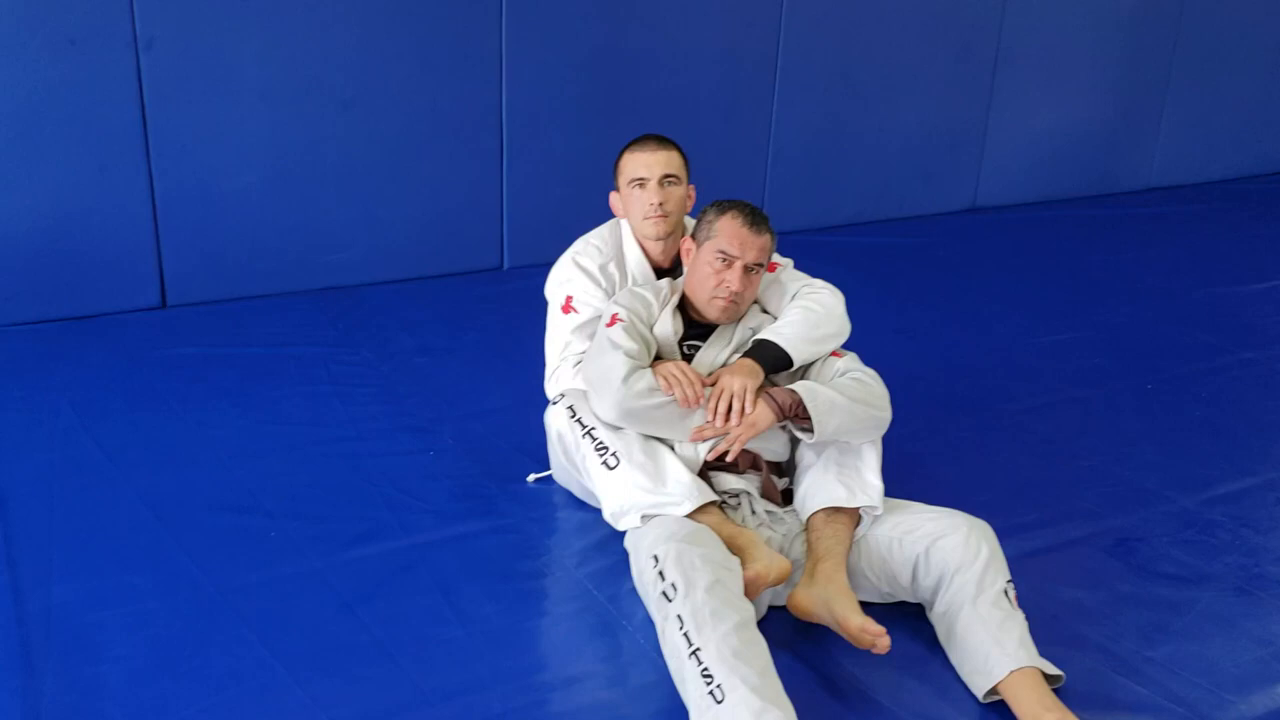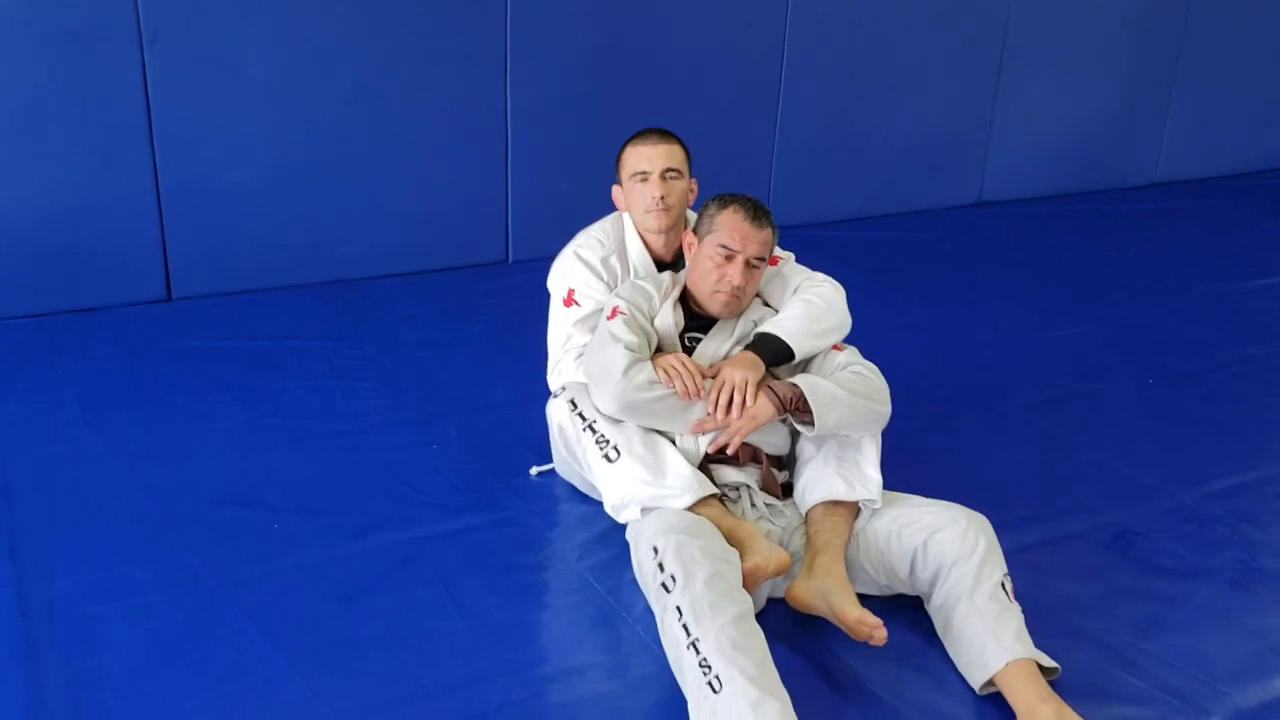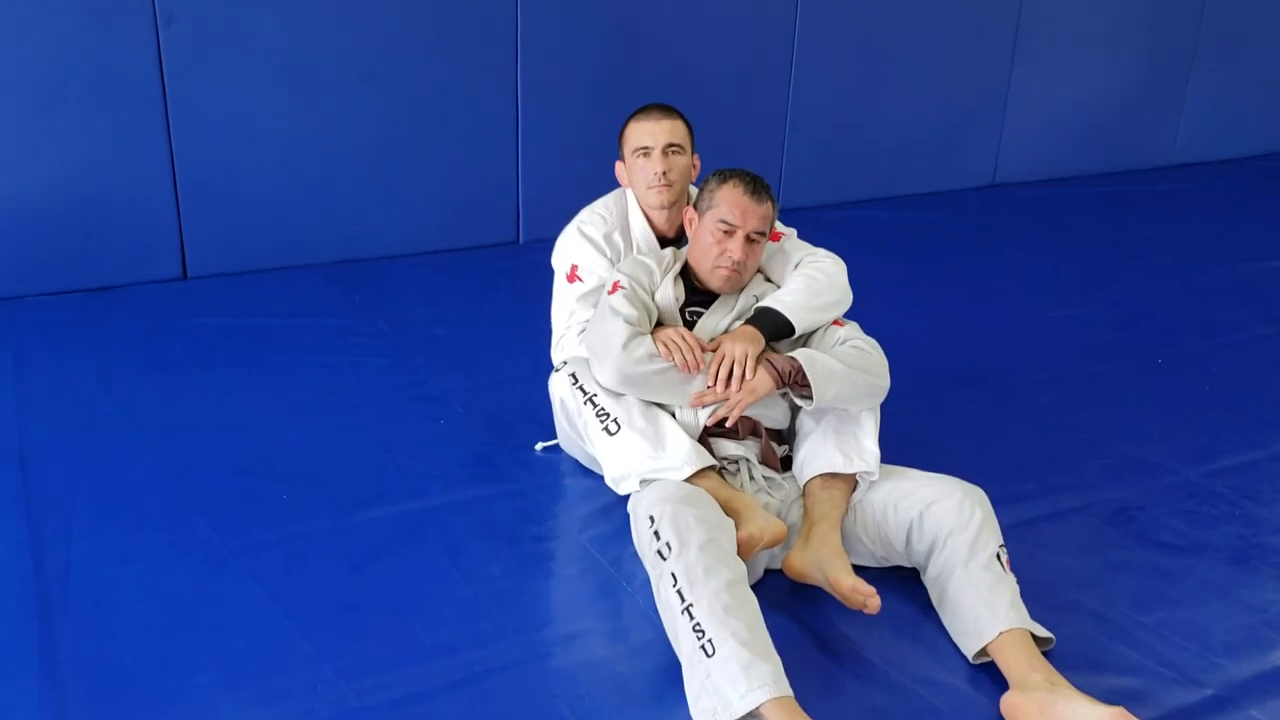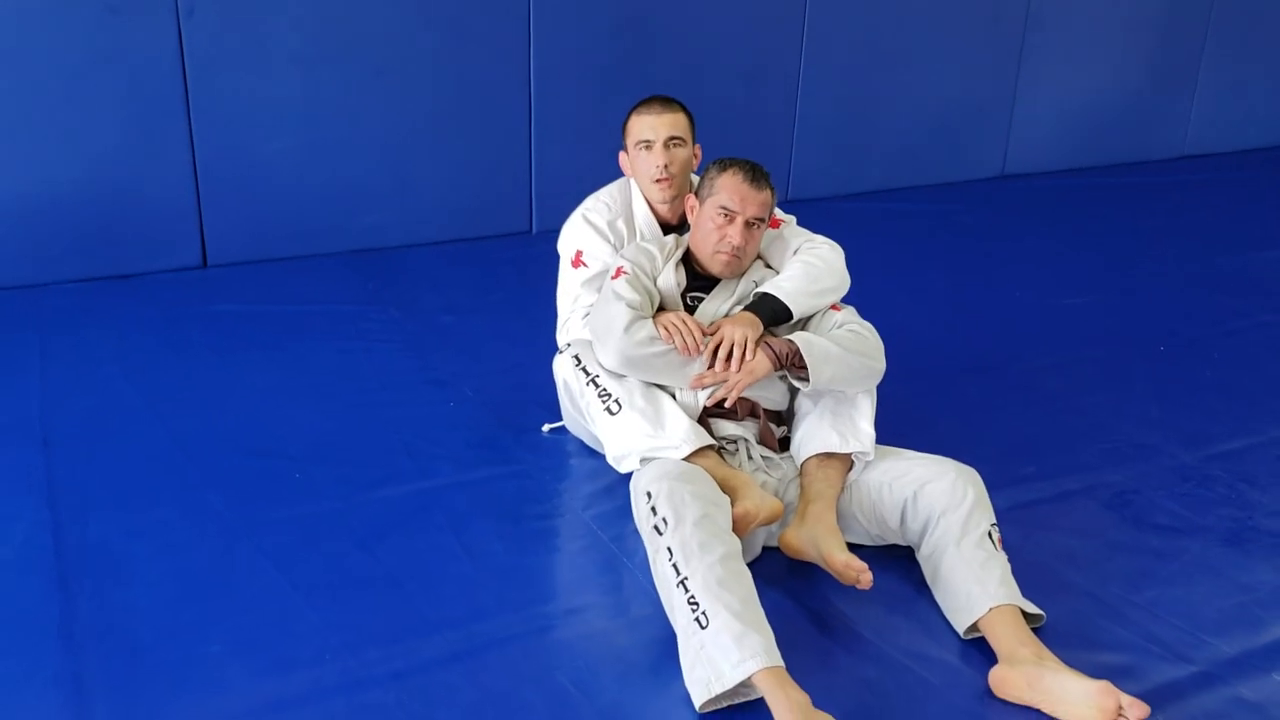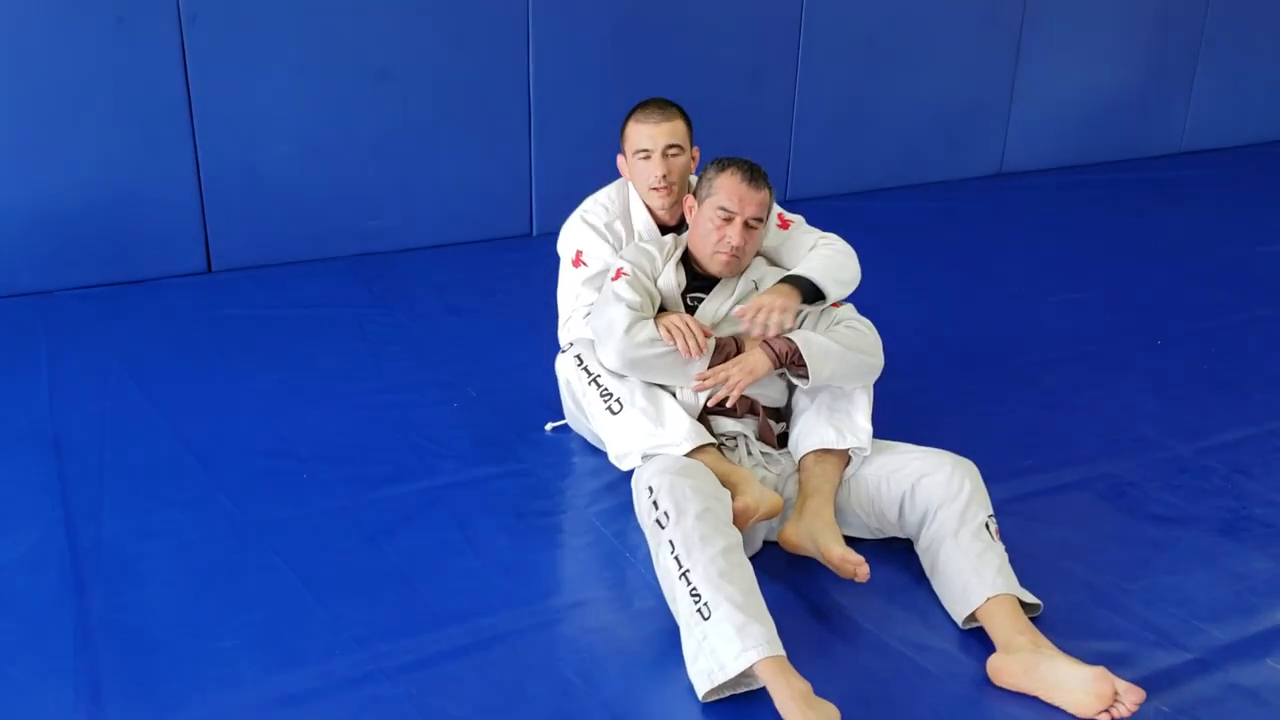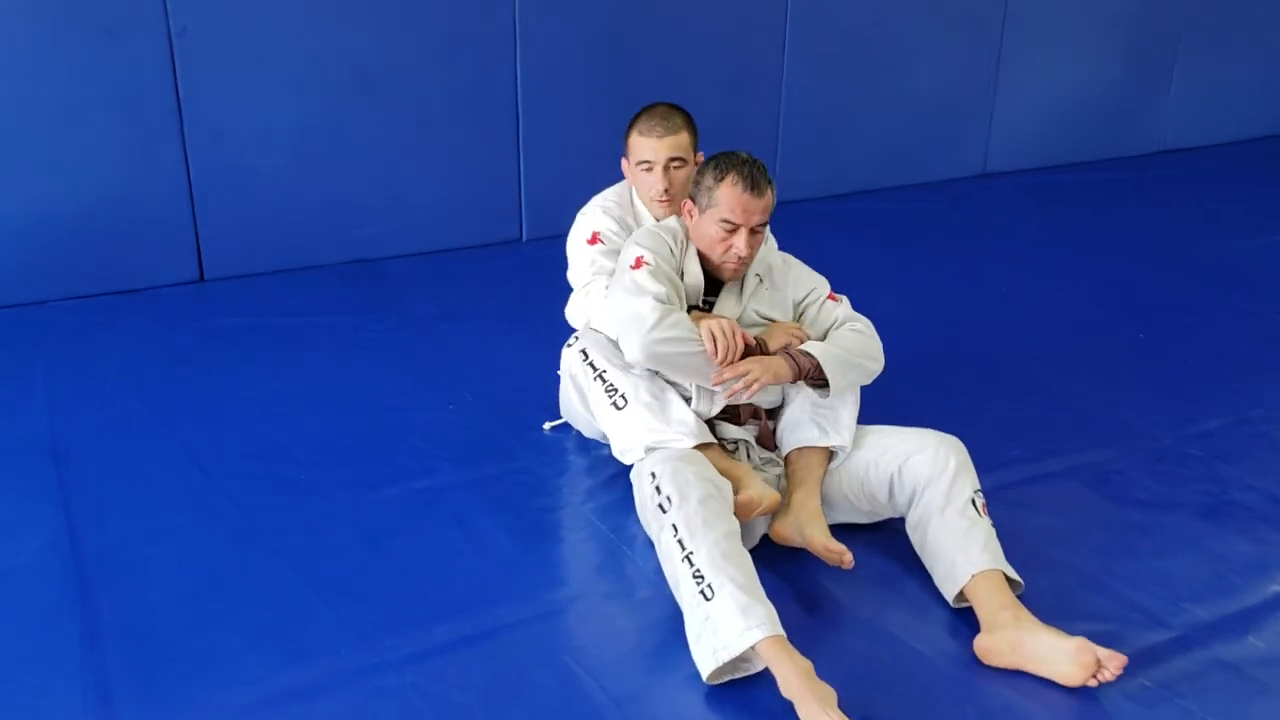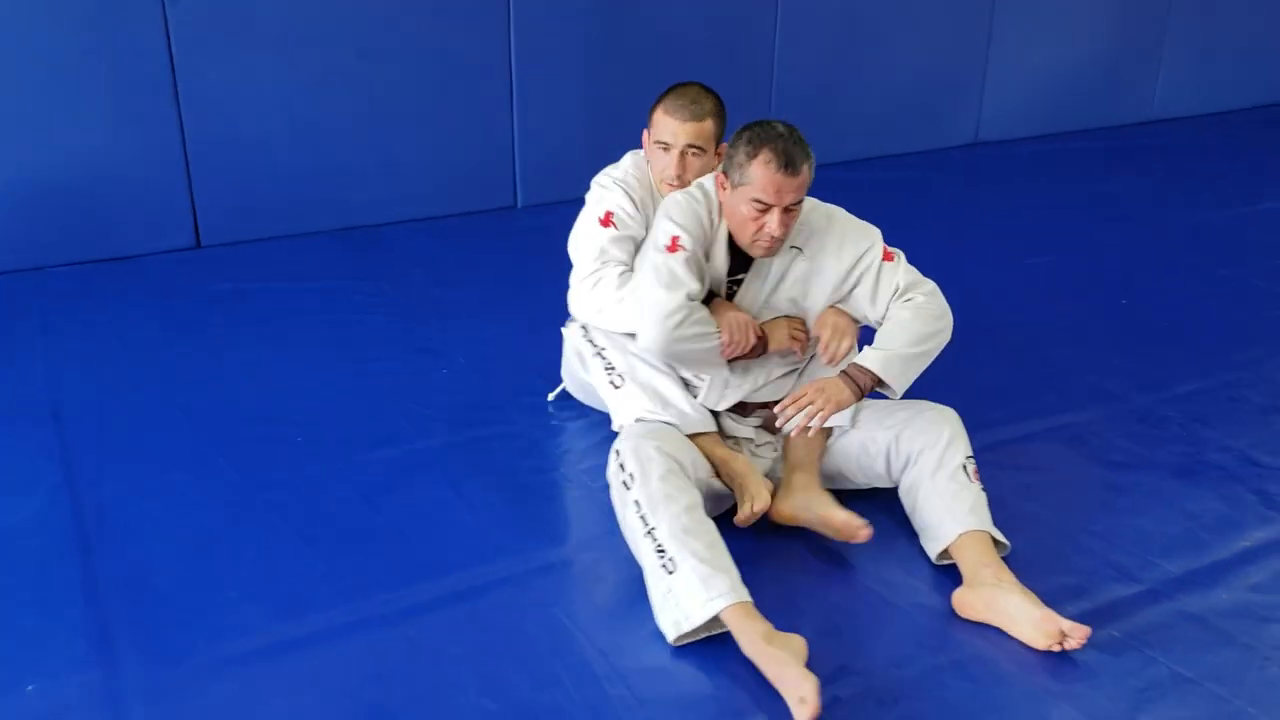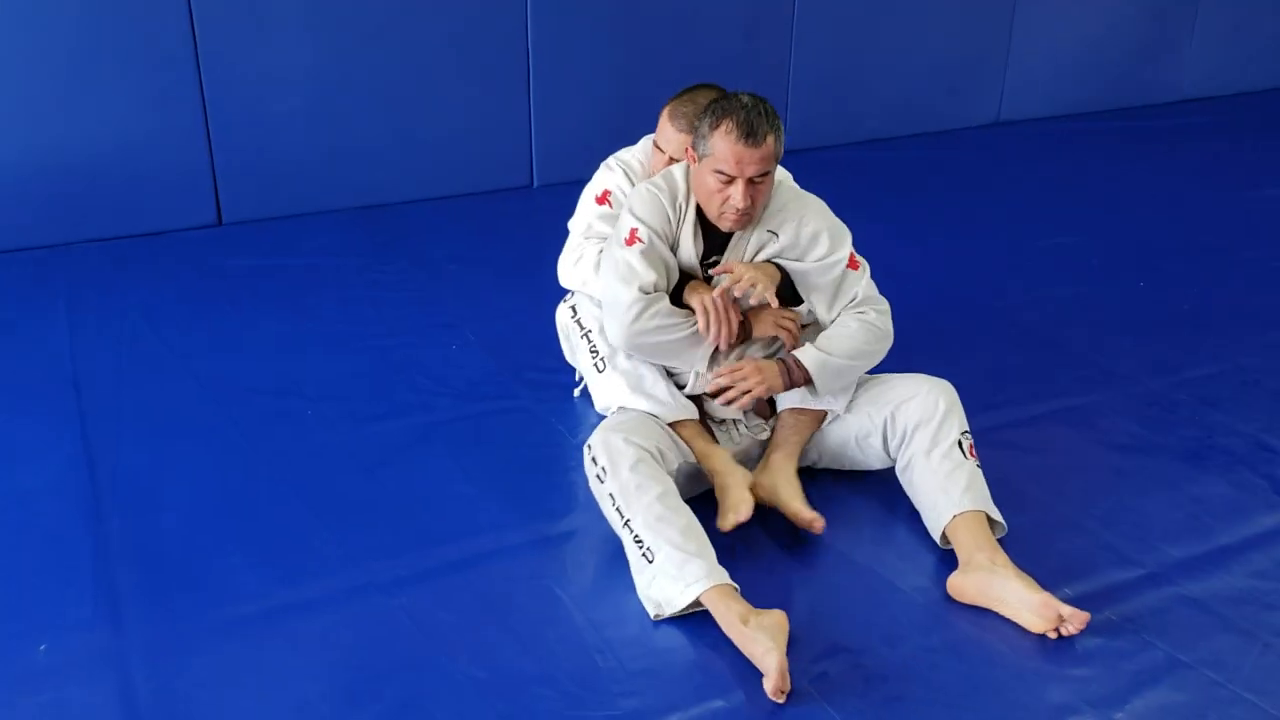
dt=0.4s
person 1, frame 1
left shoulder: (774, 332)
right shoulder: (638, 310)
left elbow: (870, 401)
right elbow: (615, 394)
left wrist: (779, 405)
right wrist: (733, 419)
left hip: (791, 518)
right hip: (688, 520)
left knee: (957, 538)
right knee: (678, 557)
person 1, frame 2
left shoulder: (775, 326)
right shoulder: (640, 303)
left elbow: (869, 396)
right elbow: (614, 386)
left wrist: (779, 397)
right wrist: (728, 412)
left hip: (789, 510)
right hip: (690, 515)
left knee: (956, 532)
right knee: (675, 548)
person 1, frame 3
left shoulder: (779, 300)
right shoulder: (642, 279)
left elbow: (869, 369)
right elbow: (615, 361)
left wrist: (779, 370)
right wrist: (728, 386)
left hip: (792, 483)
right hip: (694, 485)
left knee: (953, 503)
right knee: (670, 515)
person 1, frame 4
left shoulder: (779, 286)
right shoulder: (645, 264)
left elbow: (866, 353)
right elbow: (617, 342)
left wrist: (777, 353)
right wrist: (726, 363)
left hip: (791, 463)
right hip: (694, 468)
left knee: (947, 484)
right knee: (667, 493)
left ankle: (1025, 660)
person 1, frame 5
left shoulder: (779, 285)
right shoulder: (644, 264)
left elbow: (863, 350)
right elbow: (620, 344)
left wrist: (774, 352)
right wrist: (728, 351)
left hip: (793, 458)
right hip: (697, 464)
left knee: (945, 476)
right knee: (668, 487)
left ankle: (1021, 647)
person 1, frame 6
left shoulder: (781, 271)
right shoulder: (653, 248)
left elbow: (861, 344)
right elbow: (643, 336)
left wrist: (793, 364)
right wrist: (743, 362)
left hip: (788, 453)
right hip: (697, 460)
left knee: (934, 454)
right knee: (668, 480)
left ankle: (1007, 624)
person 1, frame 7
left shoulder: (831, 231)
right shoulder: (686, 215)
left elbow: (926, 307)
right elbow: (662, 330)
left wrist: (853, 382)
left hip: (796, 422)
left knee: (934, 427)
right knee: (640, 457)
left ankle: (989, 582)
person 1, frame 8
left shoulder: (804, 216)
right shoulder: (653, 205)
left elbow: (869, 323)
right elbow: (630, 323)
left wrist: (785, 371)
right wrist: (735, 330)
left hip: (790, 405)
left knee: (928, 399)
right knee: (614, 447)
left ankle: (984, 565)
right ankle: (736, 617)
person 2, frame 1
right shoulder: (587, 264)
left elbow: (824, 304)
right elbow: (564, 374)
left wrist: (755, 361)
right wrist: (644, 372)
left hip: (716, 432)
right hip: (626, 441)
right knee: (572, 412)
right ankle: (741, 544)
person 2, frame 2
right shoulder: (589, 258)
left elbow: (825, 301)
right elbow: (567, 367)
left wrist: (757, 356)
right wrist: (643, 363)
left hip: (718, 425)
right hip: (629, 432)
right knee: (573, 406)
right ankle: (742, 536)
person 2, frame 3
right shoulder: (592, 233)
left elbow: (827, 274)
right elbow: (571, 342)
left wrist: (756, 329)
right wrist: (645, 339)
right hip: (634, 418)
right knee: (575, 379)
left ankle: (821, 540)
right ankle: (742, 511)
person 2, frame 4
right shoulder: (598, 220)
left elbow: (826, 261)
right elbow: (577, 326)
left wrist: (757, 314)
right wrist: (647, 321)
right hip: (636, 395)
right knee: (577, 362)
left ankle: (817, 517)
right ankle: (738, 486)
person 2, frame 5
right shoulder: (595, 222)
left elbow: (829, 252)
right elbow: (578, 324)
left wrist: (793, 289)
right wrist: (649, 322)
right hip: (638, 390)
right knee: (580, 360)
left ankle: (814, 512)
right ankle: (737, 481)
person 2, frame 6
right shoulder: (604, 218)
right elbow: (592, 301)
right wrist: (692, 319)
right hip: (633, 387)
right knee: (589, 351)
right ankle: (739, 478)
person 2, frame 7
right shoulder: (619, 188)
right elbow: (594, 294)
left wrist: (838, 309)
right wrist: (702, 312)
left hip: (714, 355)
right hip: (629, 352)
right ankle: (729, 461)
person 2, frame 8
left shoulder: (771, 183)
right shoulder: (626, 173)
right elbow: (580, 260)
left hip: (741, 343)
right knee: (580, 310)
right ankle: (716, 463)
